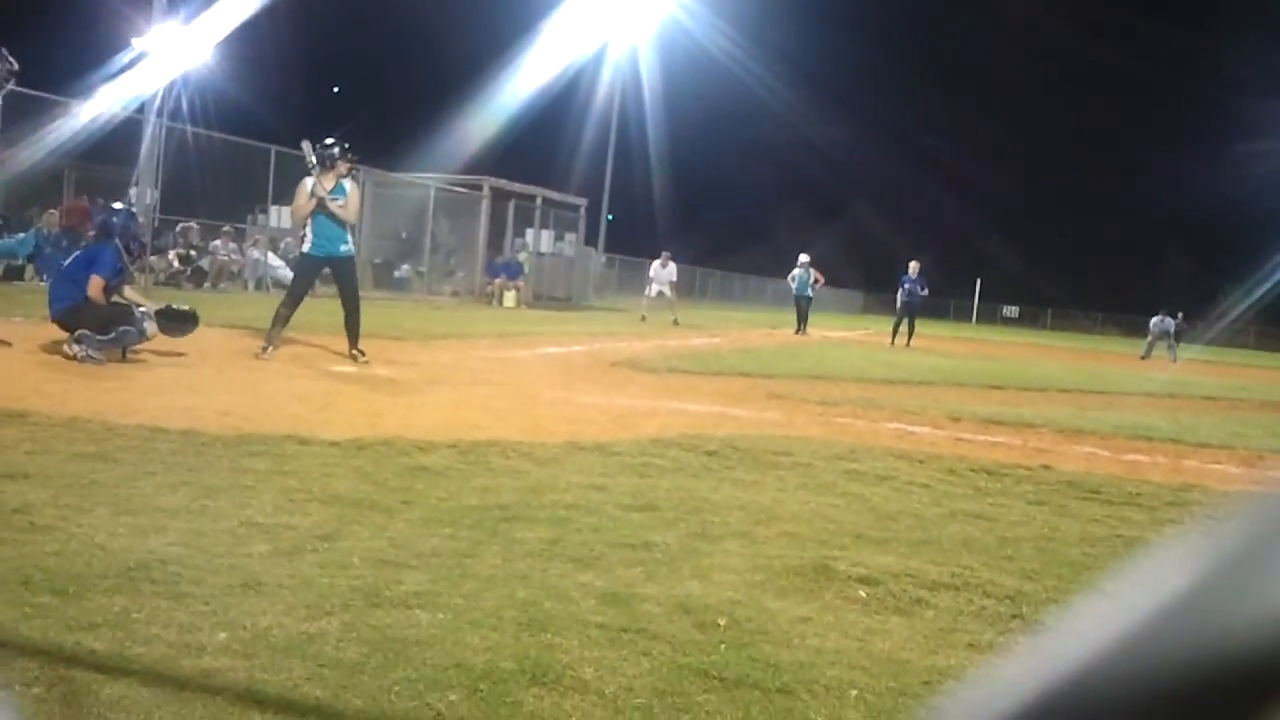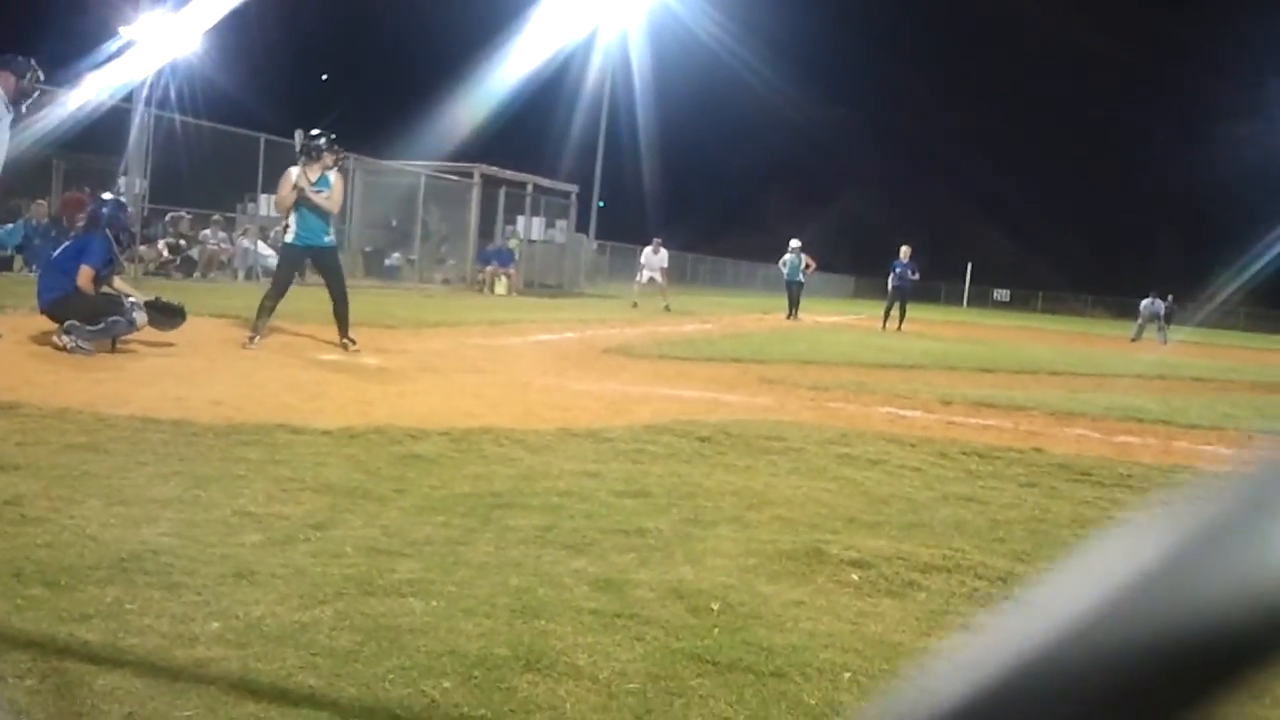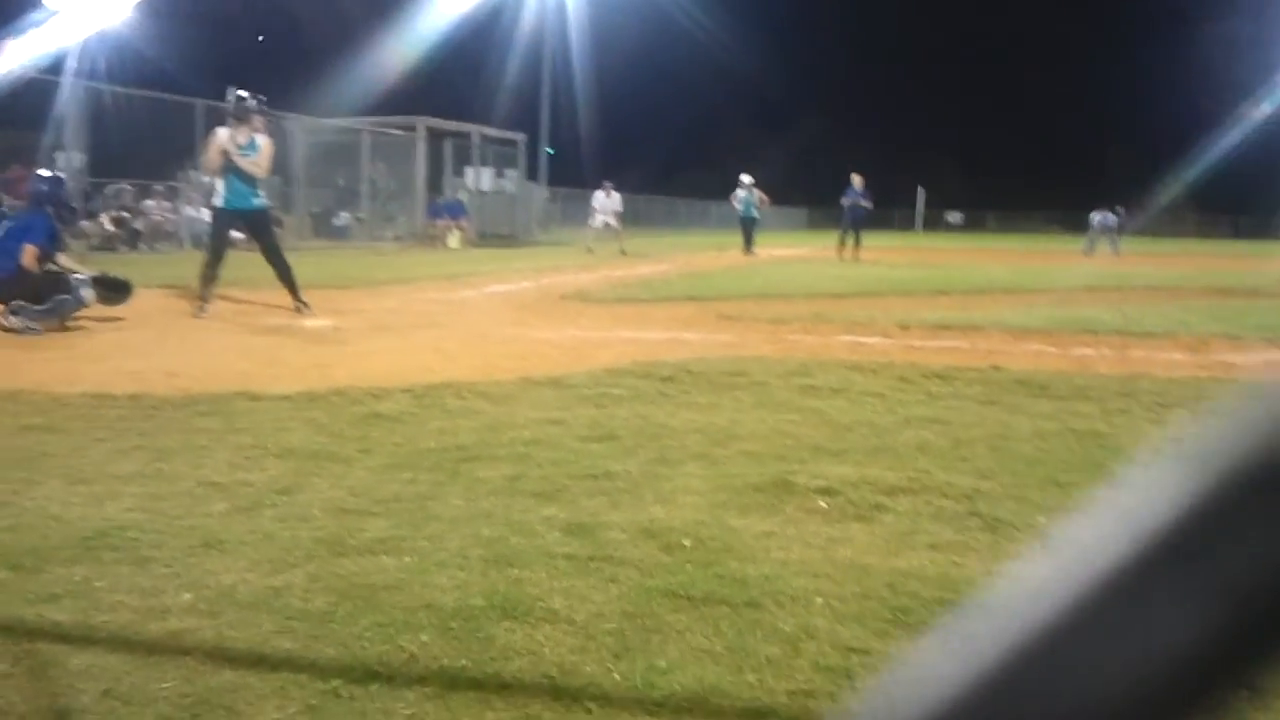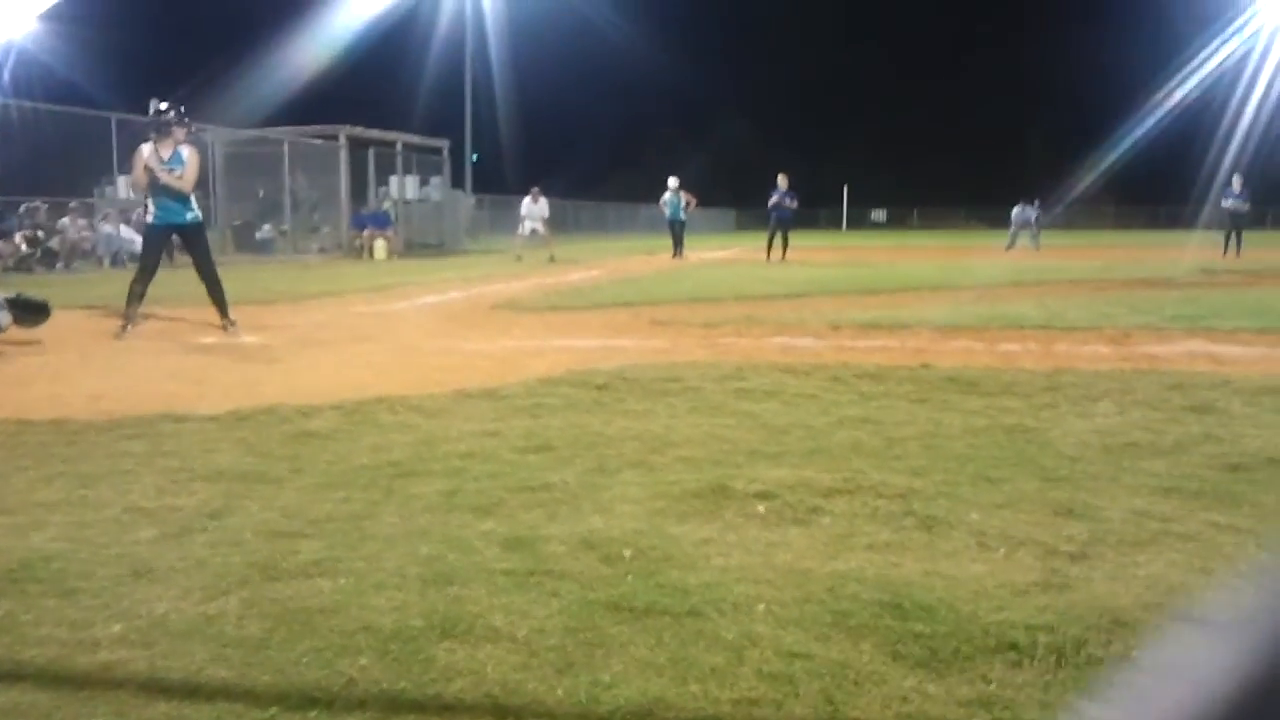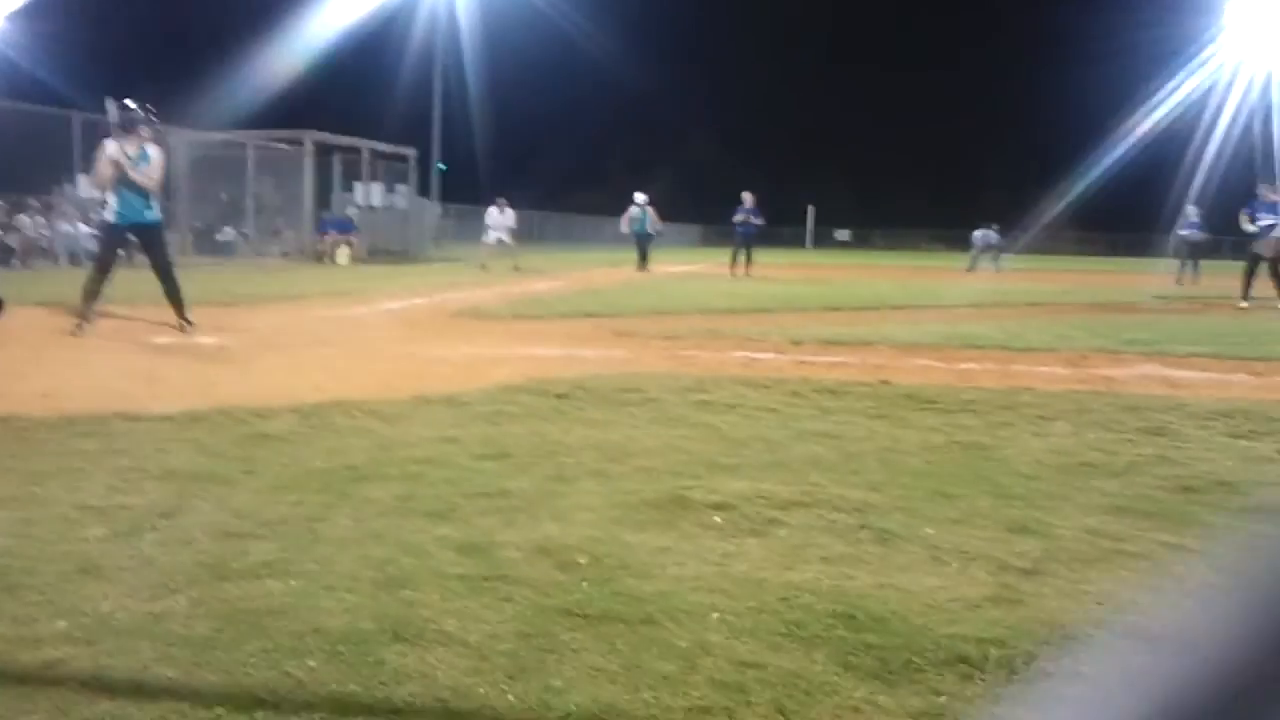
dt=0.3s
person 1, frame 1
left shoulder: (350, 186)
right shoulder: (308, 184)
left elbow: (352, 218)
right elbow: (296, 217)
left wrist: (327, 201)
right wrist: (315, 198)
left hip: (342, 253)
right hip: (313, 251)
left knee: (352, 301)
right knee: (293, 296)
left ankle: (354, 347)
right ankle: (269, 342)
person 1, frame 2
left shoulder: (335, 178)
right shoulder: (293, 173)
left elbow: (334, 207)
right elbow: (281, 206)
left wrist: (307, 192)
right wrist: (298, 186)
left hip: (324, 244)
right hip: (295, 242)
left knee: (339, 291)
right knee: (278, 287)
left ankle: (344, 336)
right ankle: (255, 332)
person 1, frame 3
left shoulder: (264, 141)
right shoulder: (221, 135)
left elbow: (261, 172)
right elbow: (209, 168)
left wrist: (234, 156)
right wrist: (224, 151)
left hip: (255, 206)
right hip: (225, 206)
left knee: (274, 253)
right knee: (215, 253)
left ankle: (297, 299)
right ankle: (203, 300)
person 1, frame 4
left shoulder: (189, 152)
right shoulder: (144, 151)
left elbow: (187, 186)
right elbow: (138, 187)
left wrist: (159, 172)
right wrist: (149, 169)
left hip: (189, 220)
right hip: (158, 221)
left knee: (207, 269)
right knee: (145, 270)
left ankle: (225, 317)
right ankle: (128, 319)
person 1, frame 5
left shoulder: (154, 152)
right shoulder: (109, 147)
left elbow: (154, 184)
right elbow: (101, 182)
left wrist: (128, 168)
right wrist: (115, 164)
left hip: (148, 220)
right hip: (117, 218)
left knee: (164, 268)
right knee: (102, 267)
left ankle: (182, 317)
right ankle: (84, 317)
